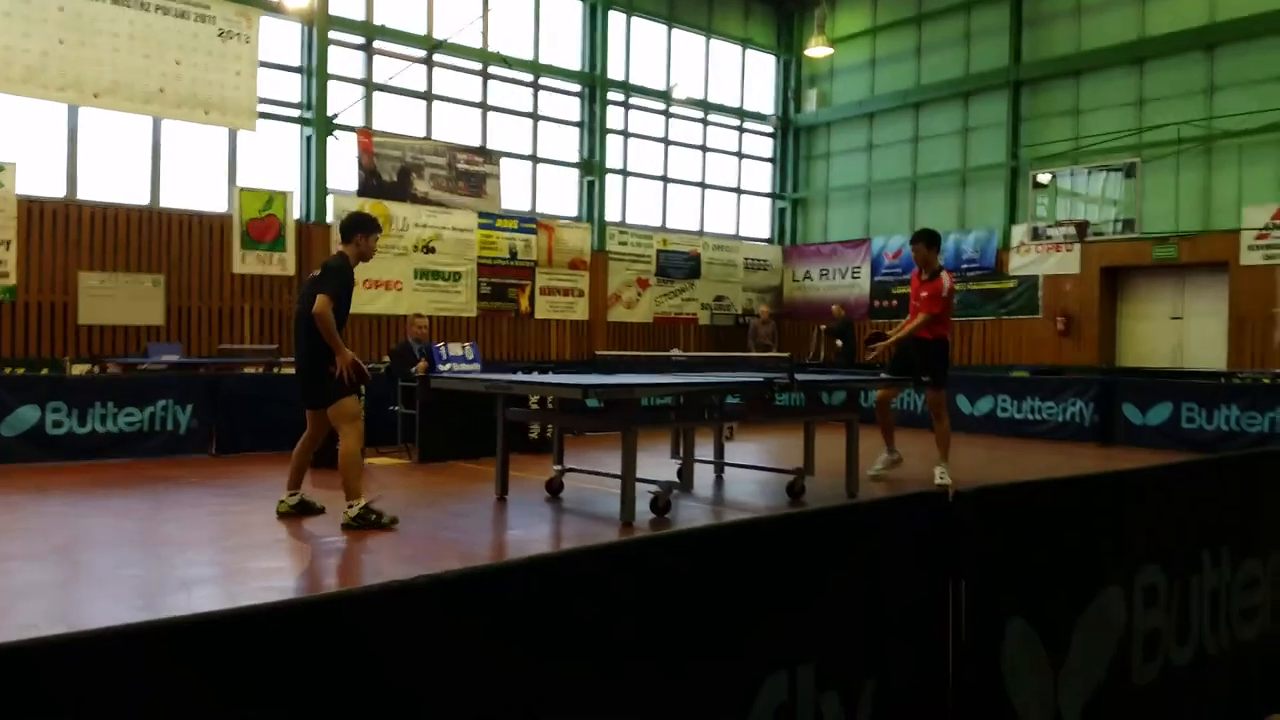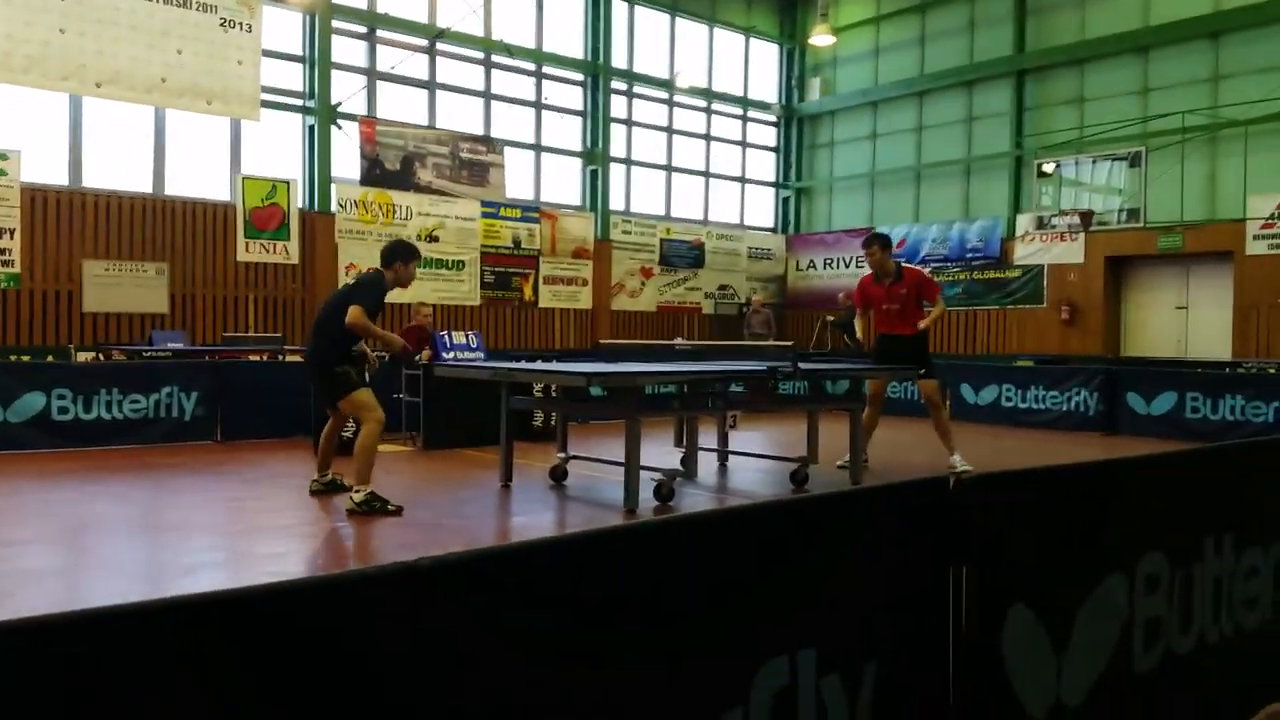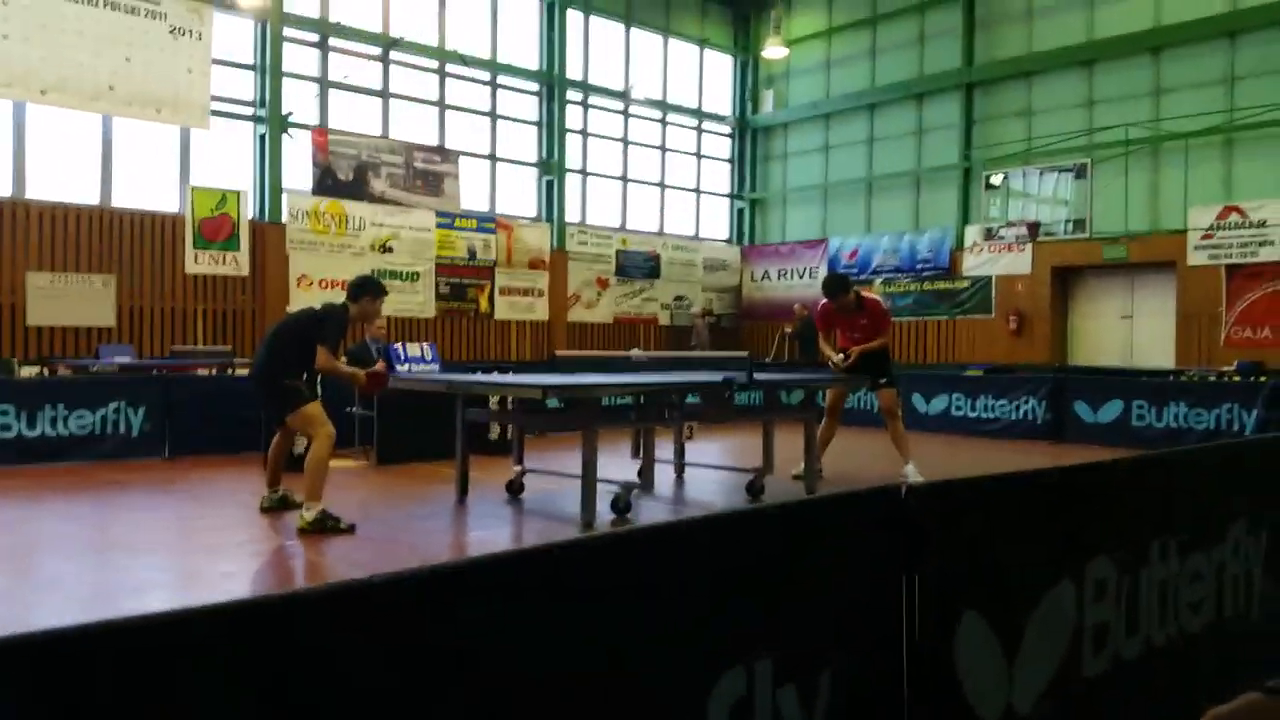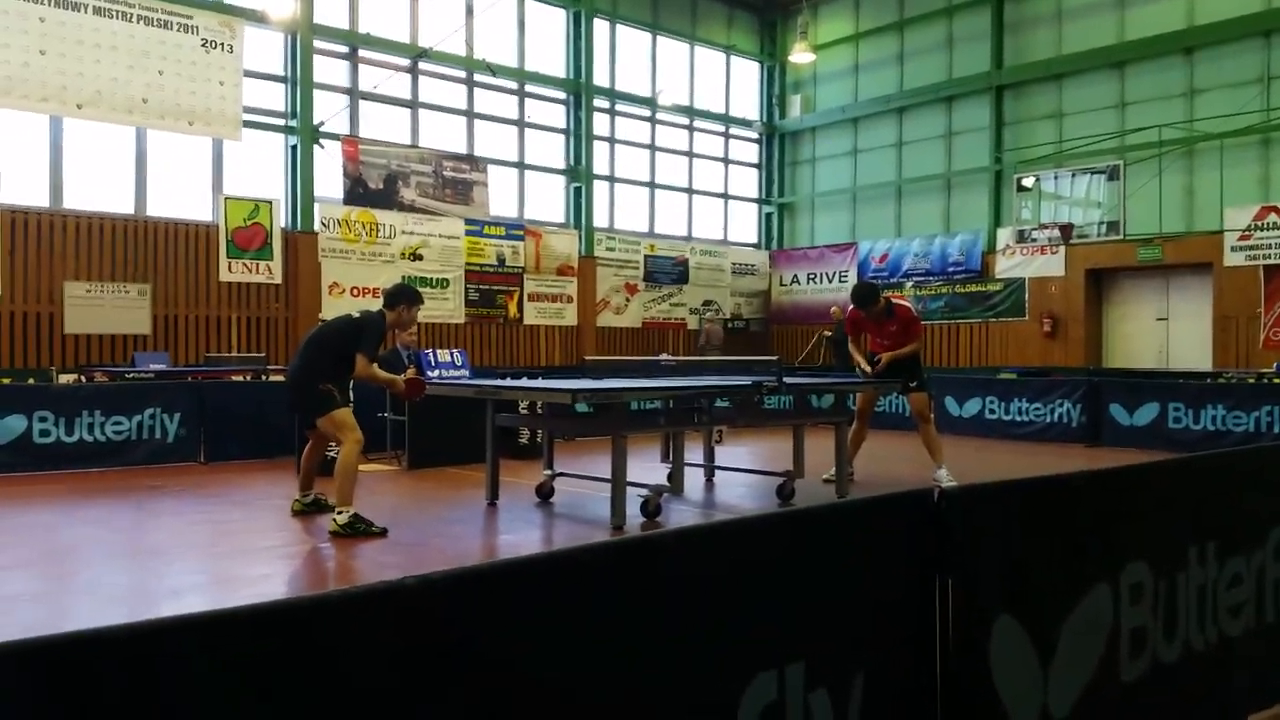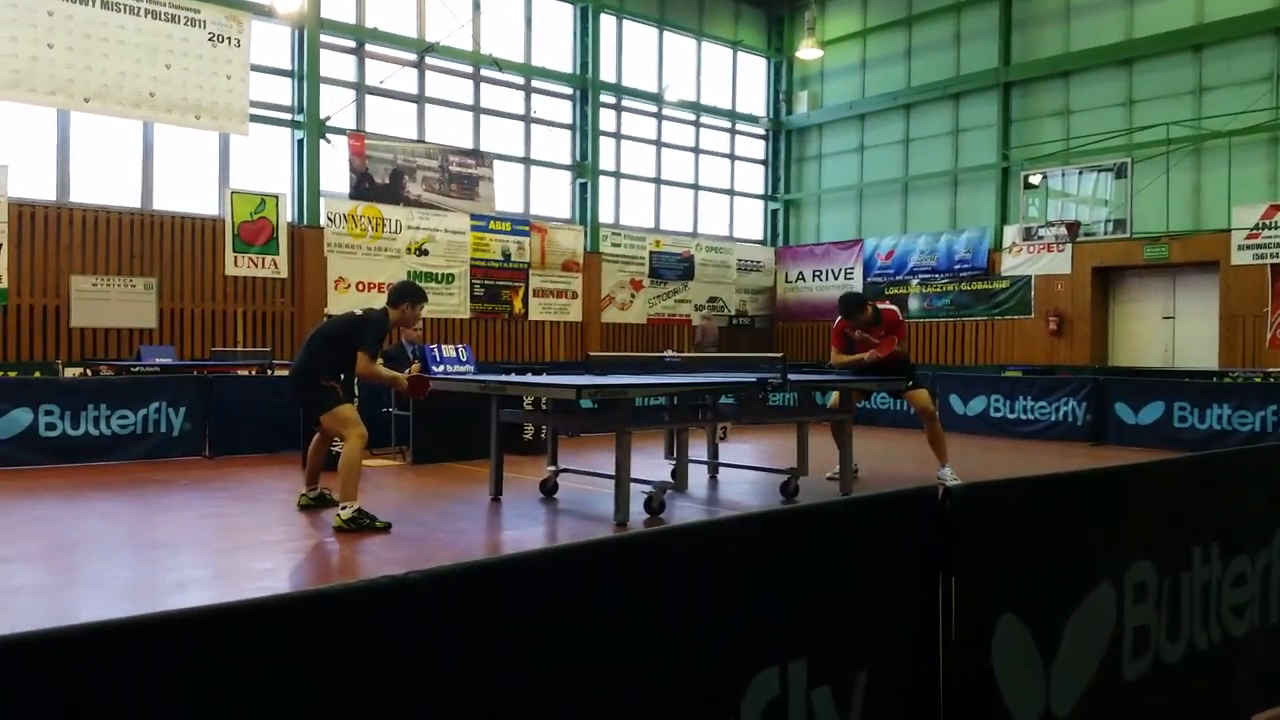
dt=0.7s
person 1, frame 1
left shoulder: (335, 267)
right shoulder: (339, 268)
right elbow: (320, 310)
right wrist: (341, 351)
left hip: (312, 361)
right hip: (324, 363)
left knee: (316, 431)
right knee: (352, 428)
left ankle: (291, 498)
right ankle: (356, 509)
person 1, frame 2
left shoulder: (369, 282)
right shoulder: (373, 284)
right elbow: (353, 320)
left wrist: (363, 350)
right wrist: (387, 338)
left hip: (325, 356)
right hip: (330, 359)
left knee: (340, 416)
right knee: (373, 418)
left ankle: (323, 478)
right ankle: (361, 495)
person 1, frame 3
left shoulder: (331, 312)
right shoulder: (337, 317)
left elbow: (317, 360)
right elbow: (323, 363)
left wrist: (351, 374)
right wrist: (352, 373)
left hip: (268, 371)
right hip: (278, 375)
left knee: (287, 431)
right knee: (324, 434)
left ankle: (273, 496)
right ankle: (312, 513)
person 1, frame 4
left shoulder: (368, 320)
right shoulder: (375, 324)
left elbow: (359, 366)
right elbow: (362, 371)
left wrist: (390, 380)
right wrist: (391, 380)
left hip: (303, 377)
right hip: (313, 381)
left knee: (321, 437)
right knee: (352, 439)
left ankle: (305, 499)
right ankle: (343, 517)
person 1, frame 5
left shoulder: (373, 318)
right shoulder: (377, 322)
left elbow: (364, 364)
right elbow: (363, 369)
left wrist: (397, 377)
right wrist: (393, 378)
left hip: (308, 373)
right hip: (315, 376)
left knee: (328, 431)
right knee: (355, 435)
left ankle: (311, 493)
right ankle: (348, 512)
person 2, frame 1
left shoulder: (942, 283)
right shoulder: (917, 276)
left elbow: (921, 322)
left wrist: (888, 344)
right wrist: (893, 334)
left hip: (932, 346)
right hip: (909, 343)
left knee: (936, 408)
right knee: (881, 399)
left ankle: (942, 465)
right ankle: (890, 453)
person 2, frame 2
left shoulder: (917, 276)
right shoulder: (865, 284)
left elbow: (938, 304)
right elbow: (860, 315)
left wrist: (929, 320)
right wrist: (860, 333)
left hip: (914, 342)
right hip: (884, 342)
left knee: (933, 401)
right knee: (873, 398)
left ankle: (954, 456)
right ankle: (860, 453)
person 2, frame 3
left shoulder: (874, 303)
right shoulder: (825, 308)
left elbow: (886, 338)
right elbow: (823, 340)
left wrist: (861, 349)
right wrist: (833, 356)
left hip: (875, 356)
right hip: (846, 356)
left knee: (890, 411)
right knee: (831, 409)
left ankle: (908, 466)
person 2, frame 4
left shoulder: (905, 310)
right shoulder: (855, 313)
left elbow: (918, 344)
right elbow: (852, 344)
left wrist: (891, 356)
right wrist: (861, 361)
left hip: (906, 360)
right hip: (876, 360)
left knee: (923, 415)
right knee: (861, 413)
left ankle: (941, 470)
person 2, frame 5
left shoulder: (892, 314)
right shoulder: (842, 323)
left elbow: (902, 352)
right elbow: (835, 359)
left wrist: (871, 341)
right wrist: (863, 355)
left hip: (896, 366)
right hip: (866, 366)
left knee: (928, 411)
right knee: (834, 408)
left ankle: (944, 468)
